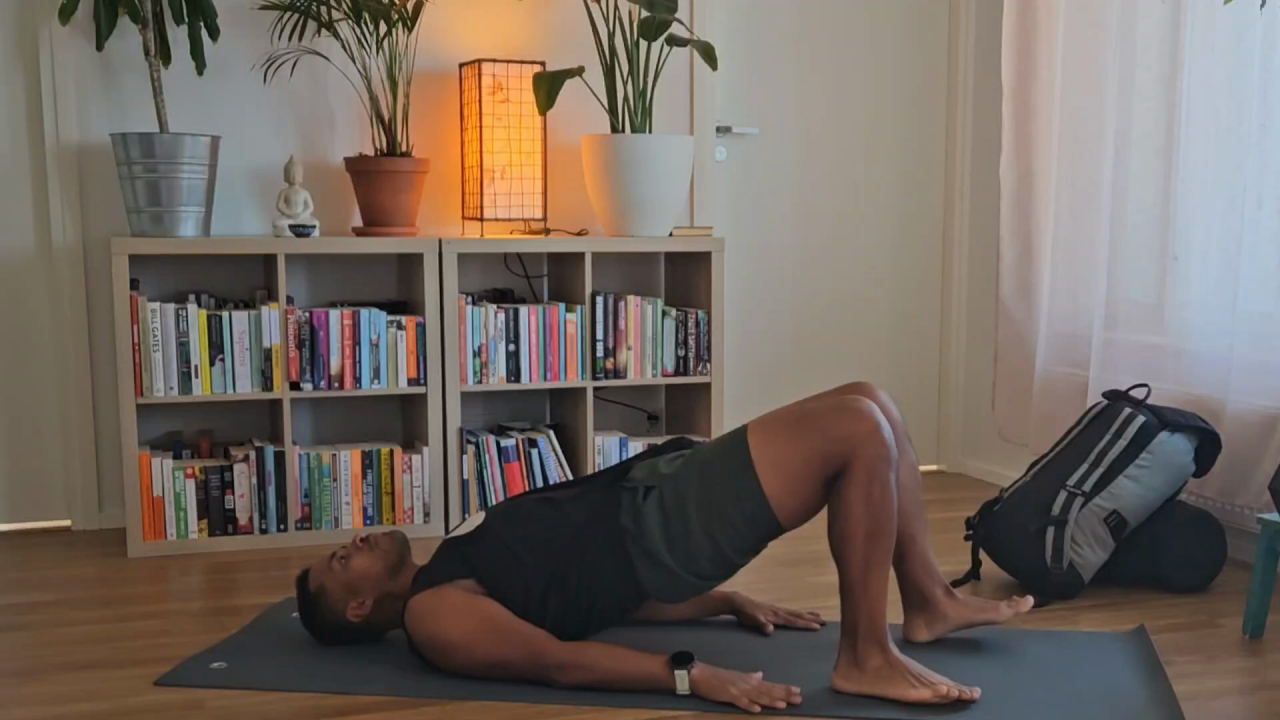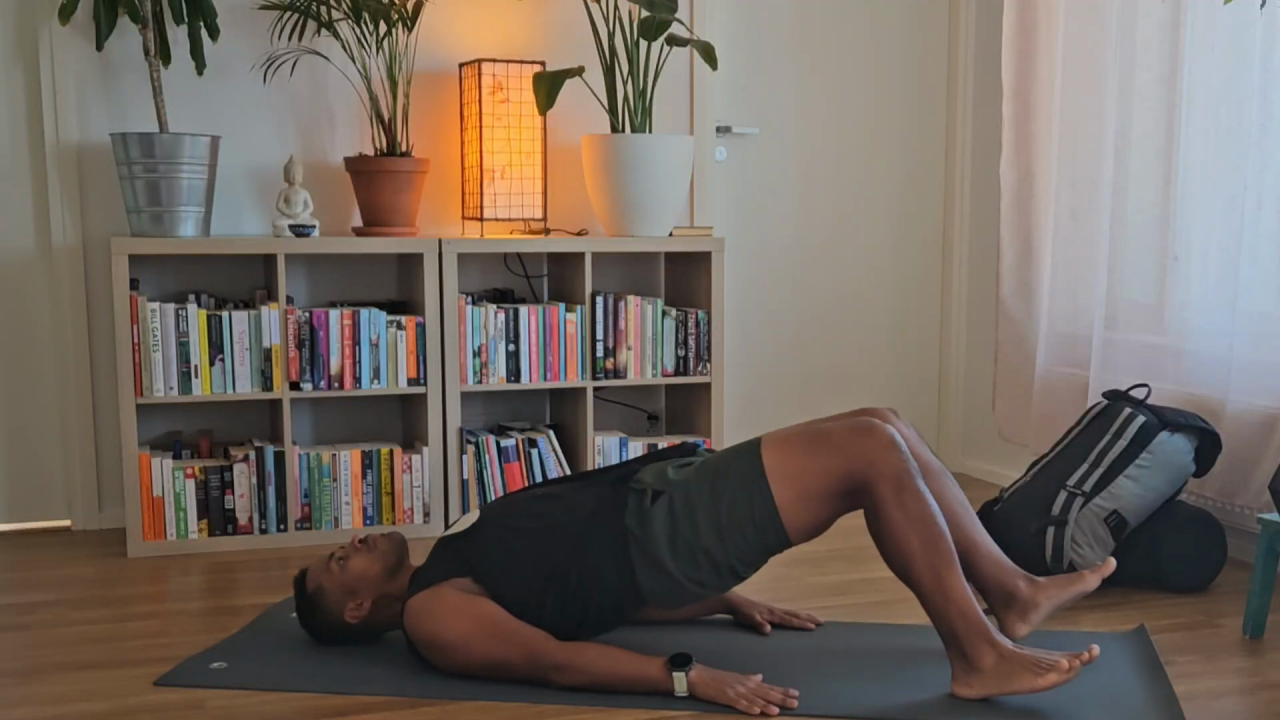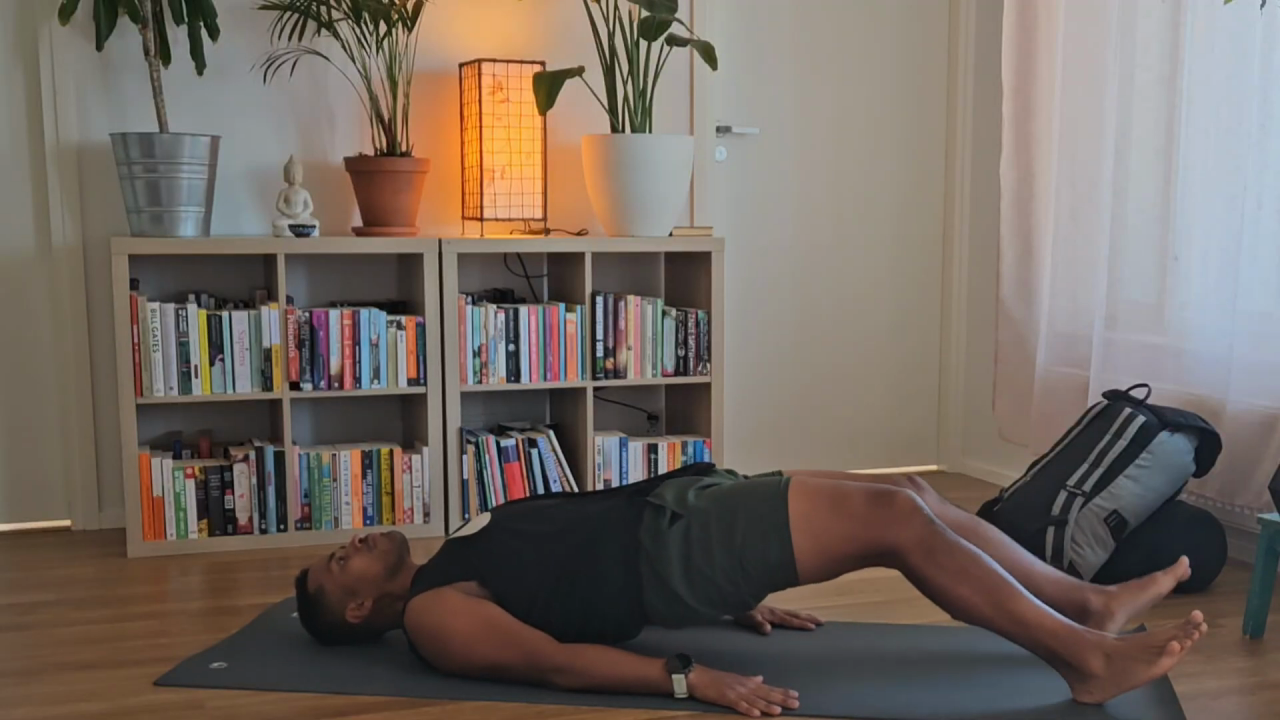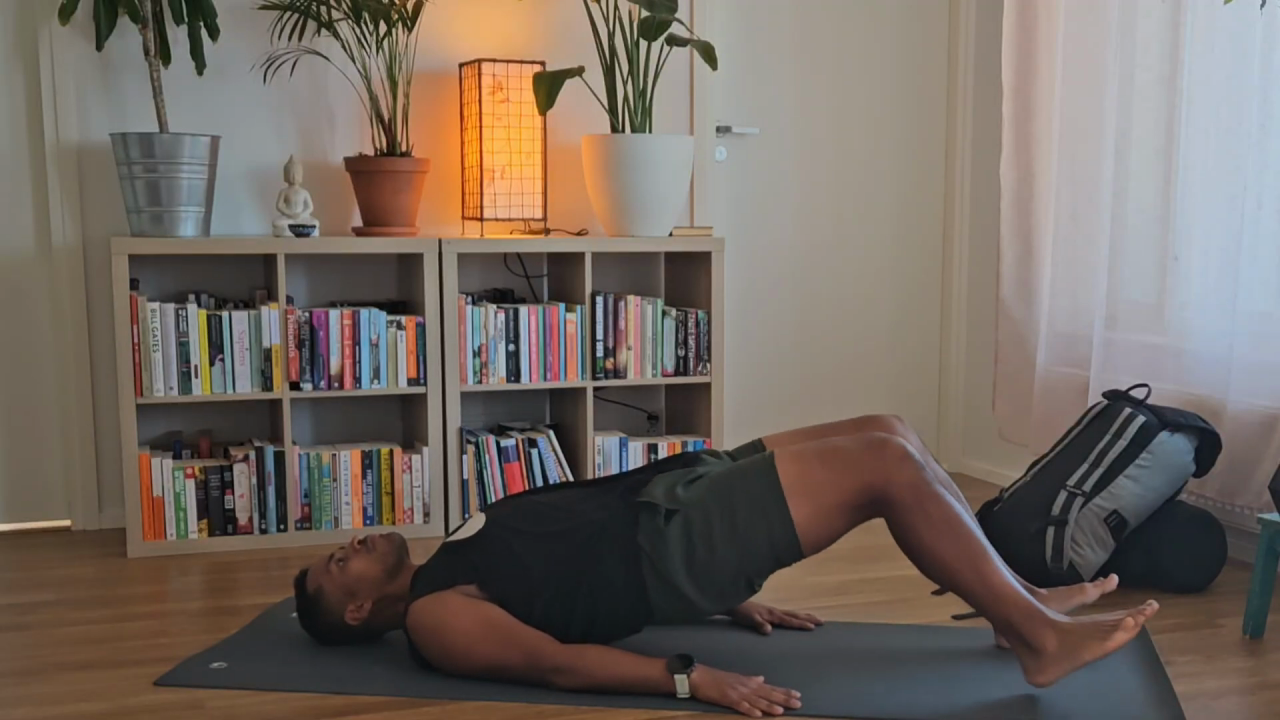
dt=1s
person 1, frame 1
left shoulder: (455, 574)
right shoulder: (433, 616)
right elbow: (557, 661)
left wrist: (730, 602)
left hip: (651, 494)
right hip: (657, 528)
left knee: (867, 404)
right knee: (859, 430)
left ankle: (929, 601)
right ankle: (867, 656)
person 1, frame 2
left shoulder: (454, 570)
right shoulder: (432, 616)
left wrist: (728, 602)
left hip: (661, 500)
right hip: (664, 528)
left knee: (882, 432)
right knee: (872, 450)
left ankle: (1014, 594)
person 1, frame 3
left shoulder: (458, 567)
right shoulder: (433, 617)
left wrist: (739, 601)
left hip: (676, 505)
right hip: (673, 544)
left knee: (912, 498)
right knee: (897, 517)
left ankle: (1087, 601)
person 1, frame 4
left shoulder: (456, 567)
right shoulder: (434, 619)
left wrist: (728, 598)
left hip: (668, 498)
right hip: (670, 542)
left knee: (885, 434)
right knee: (887, 467)
left ankle: (1020, 600)
right ankle: (1041, 637)
